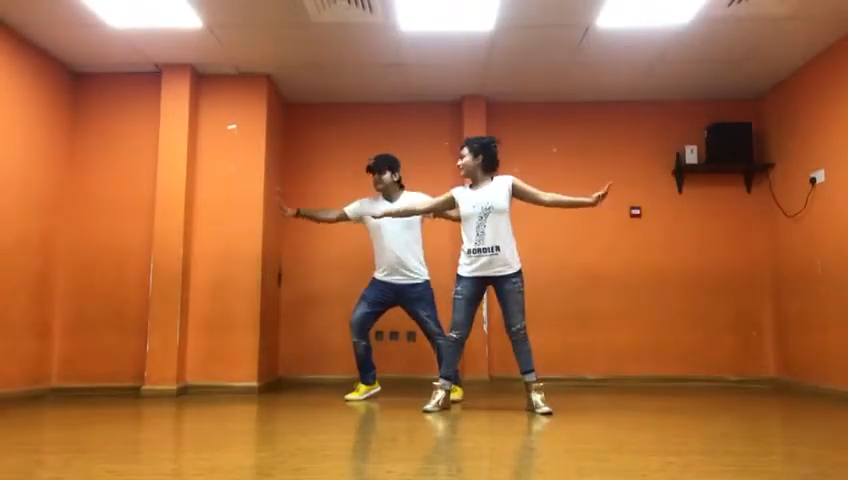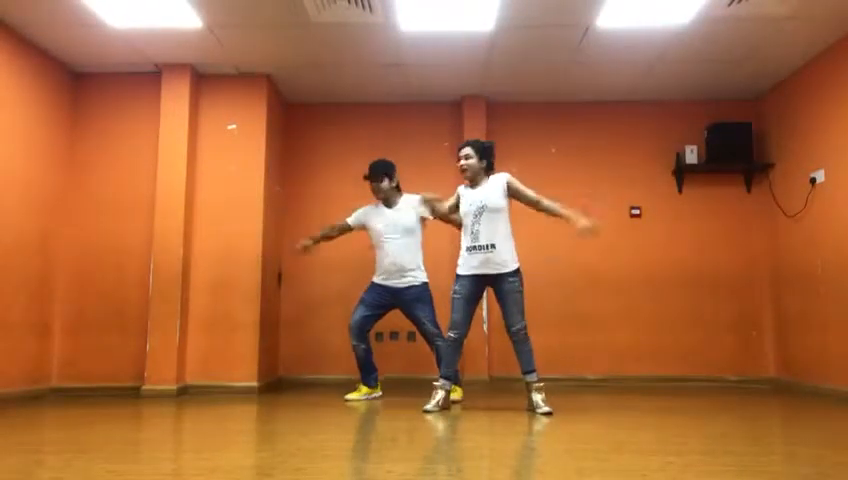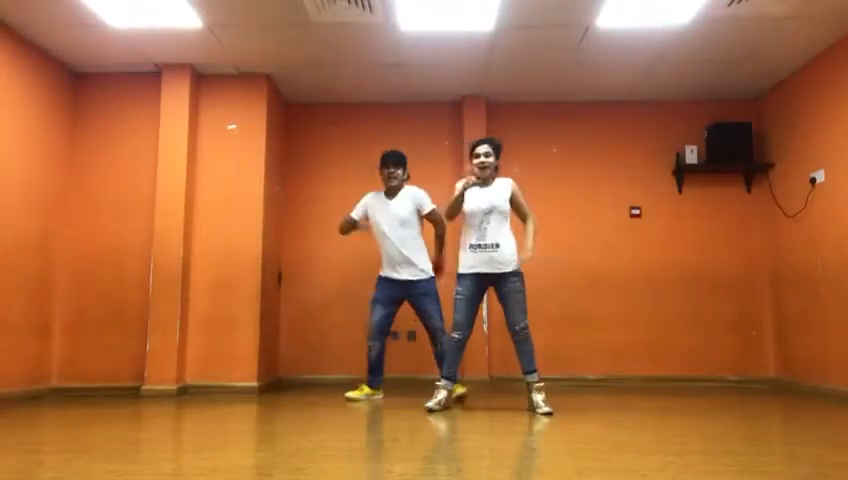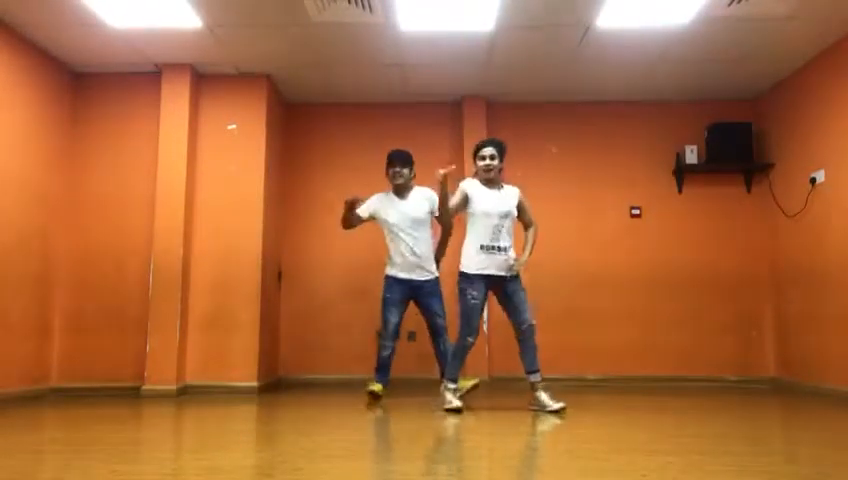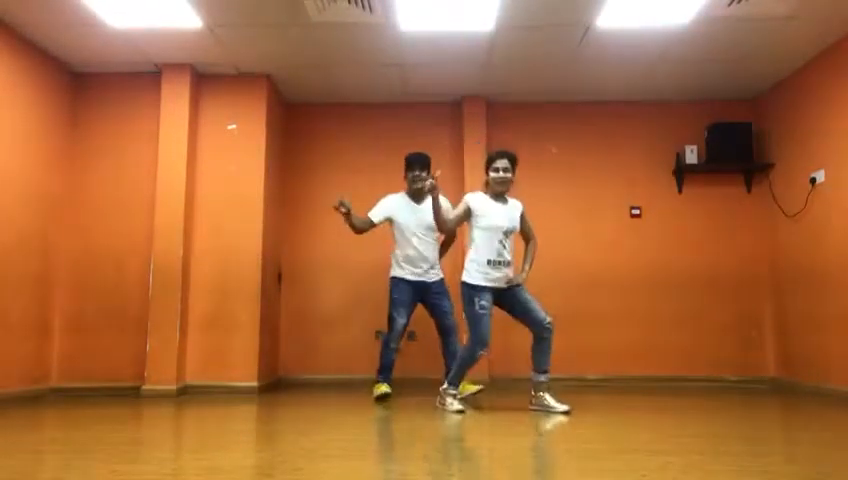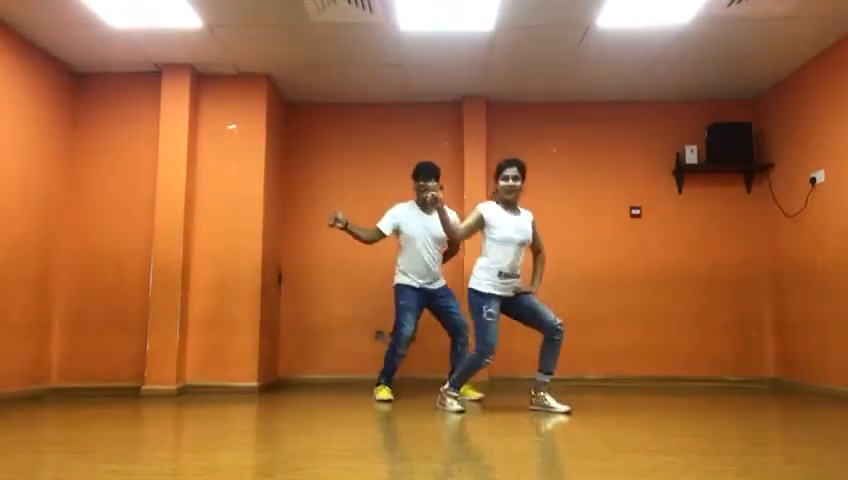
dt=0.2s
person 1, frame 1
left shoulder: (506, 184)
right shoulder: (458, 194)
left elbow: (545, 198)
right elbow: (423, 207)
left wrist: (589, 201)
right wrist: (384, 213)
left hip: (506, 270)
right hip: (469, 272)
left knee: (517, 330)
right knee: (457, 332)
left ankle: (534, 392)
right ankle: (442, 391)
person 1, frame 2
left shoulder: (502, 181)
right shoulder: (462, 192)
left elbow: (538, 202)
right elbow: (443, 211)
left wrist: (574, 218)
right wrist: (430, 202)
left hip: (505, 268)
right hip: (468, 271)
left knee: (518, 330)
right knee: (455, 331)
left ankle: (535, 392)
right ankle: (441, 390)
person 1, frame 3
left shoulder: (506, 186)
right shoulder: (465, 187)
left elbow: (527, 218)
right elbow: (449, 216)
left wrist: (528, 246)
right wrist: (461, 191)
left hip: (506, 268)
right hip: (470, 270)
left knee: (519, 329)
right knee: (459, 331)
left ankle: (535, 391)
right ankle: (443, 390)
person 1, frame 4
left shoulder: (513, 193)
right shoulder: (468, 187)
left elbow: (530, 225)
right elbow: (446, 214)
left wrist: (525, 255)
right wrist: (443, 188)
left hip: (506, 271)
right hip: (474, 271)
left knee: (526, 327)
right knee: (469, 333)
left ankle: (538, 392)
right ankle: (449, 389)
person 1, frame 5
left shoulder: (516, 207)
right shoulder: (474, 201)
left elbow: (531, 240)
right elbow: (446, 227)
left wrist: (524, 271)
right wrist: (435, 198)
left hip: (506, 283)
right hip: (477, 282)
left knee: (543, 325)
right knee: (480, 344)
left ankle: (539, 393)
right ankle: (448, 391)
person 1, frame 6
left shoulder: (527, 217)
right shoulder: (486, 211)
left elbow: (539, 252)
right elbow: (456, 236)
left wrist: (534, 285)
right wrist: (440, 209)
left hip: (513, 291)
right hip: (485, 290)
left knee: (554, 328)
right knee: (486, 350)
left ankle: (540, 394)
right ankle: (449, 391)
person 2, frame 1
left shoulder: (417, 200)
right shoulder: (366, 205)
left elbow: (451, 213)
right elbow: (331, 216)
right wrist: (298, 212)
left hip: (416, 283)
right hip: (382, 282)
left knee: (435, 333)
right knee: (357, 324)
left ankle: (453, 384)
right ankle: (368, 382)
person 2, frame 2
left shoulder: (417, 203)
right shoulder: (368, 212)
left elbow: (451, 217)
right elbow: (338, 228)
right wrist: (313, 240)
left hip: (414, 285)
right hip: (381, 285)
left knee: (434, 335)
right knee: (356, 327)
left ankle: (453, 384)
right ankle: (370, 385)
person 2, frame 3
left shoulder: (414, 194)
right shoulder: (370, 201)
left elbow: (439, 222)
right elbow: (344, 227)
left wrist: (438, 255)
right wrist: (353, 226)
left hip: (421, 278)
right hip: (389, 278)
left knee: (437, 330)
right knee: (376, 328)
left ankle: (451, 383)
right ankle: (372, 386)
person 2, frame 4
left shoulder: (427, 195)
right shoulder: (377, 201)
left elbow: (447, 226)
right elbow: (347, 224)
left wrist: (437, 257)
right wrist: (349, 208)
left hip: (427, 277)
right hip: (396, 277)
left knee: (439, 329)
right knee: (389, 329)
right ankle: (379, 383)
person 2, frame 5
left shoulder: (440, 202)
right shoulder: (391, 202)
left elbow: (451, 234)
right elbow: (361, 227)
left wrist: (436, 257)
right wrist: (347, 213)
left hip: (433, 279)
right hip: (403, 278)
left knee: (449, 328)
right knee: (396, 329)
left ankle: (455, 383)
right ankle: (382, 382)
person 2, frame 6
left shoulder: (449, 216)
right shoulder: (400, 212)
left elbow: (453, 248)
right elbow: (370, 237)
left wrist: (434, 264)
right wrist: (345, 226)
left hip: (437, 286)
right hip: (408, 285)
left knee: (460, 328)
right knee: (404, 334)
left ankle: (458, 385)
right ankle: (383, 384)
